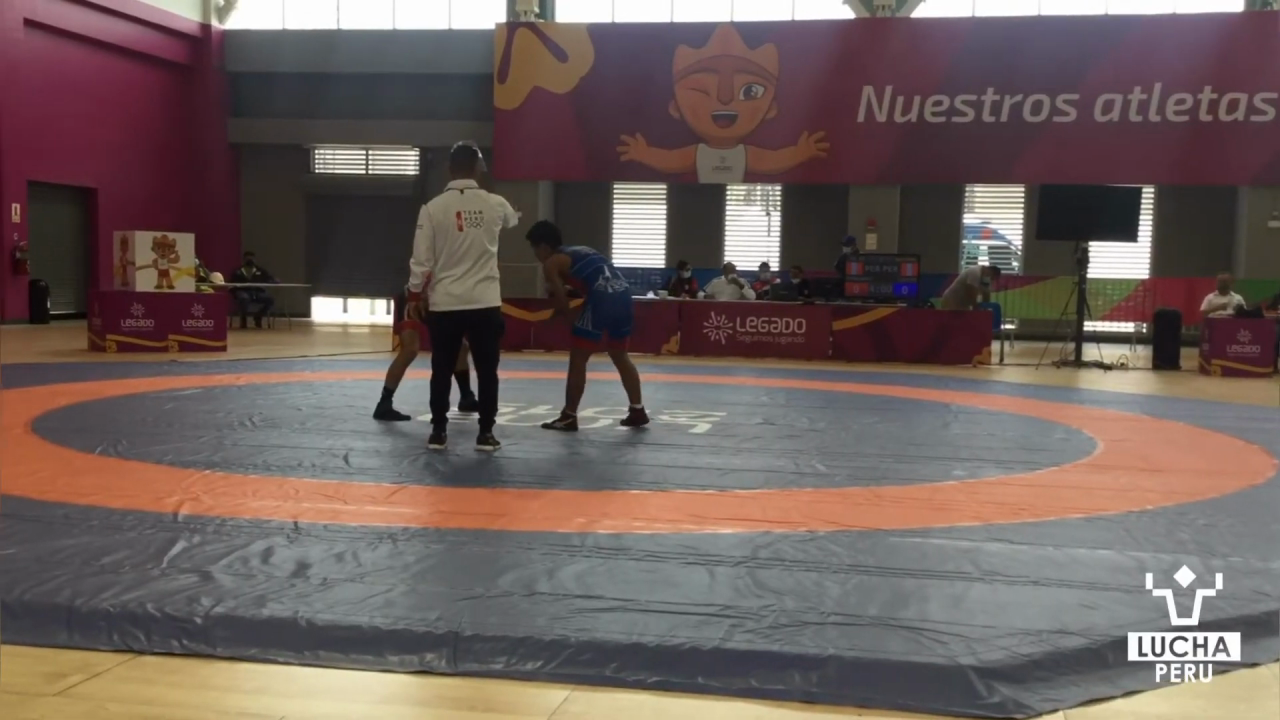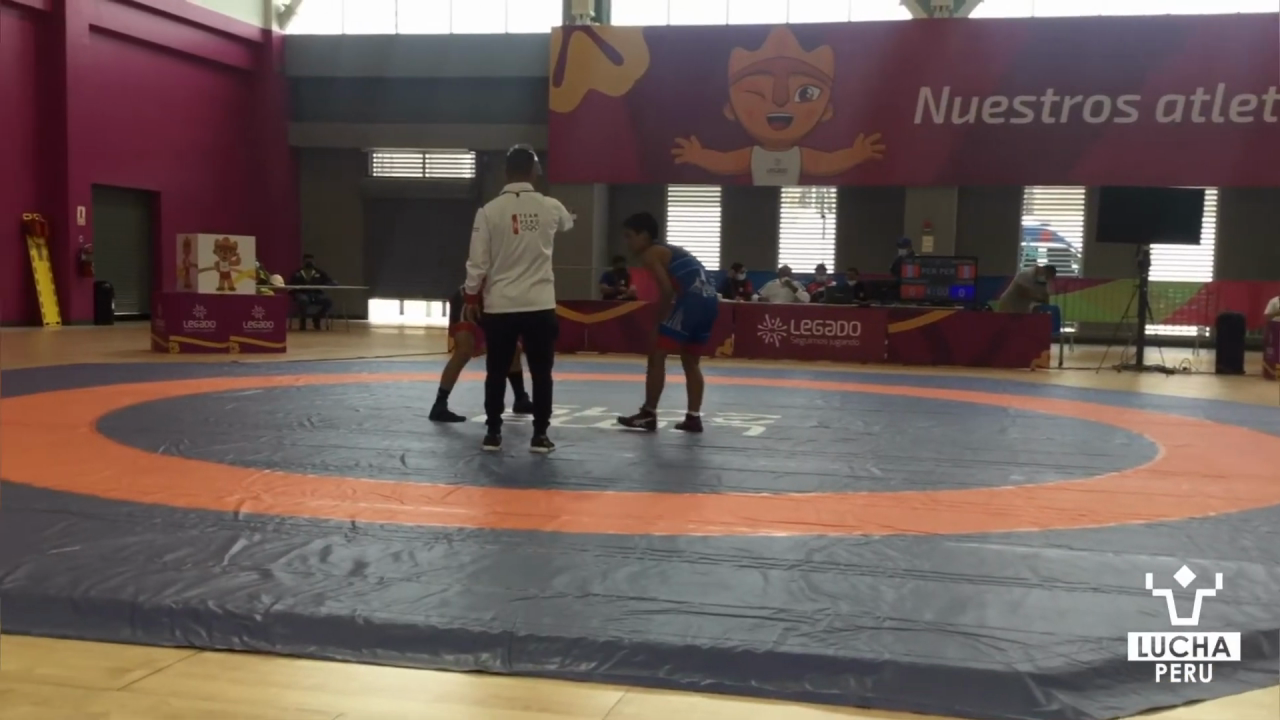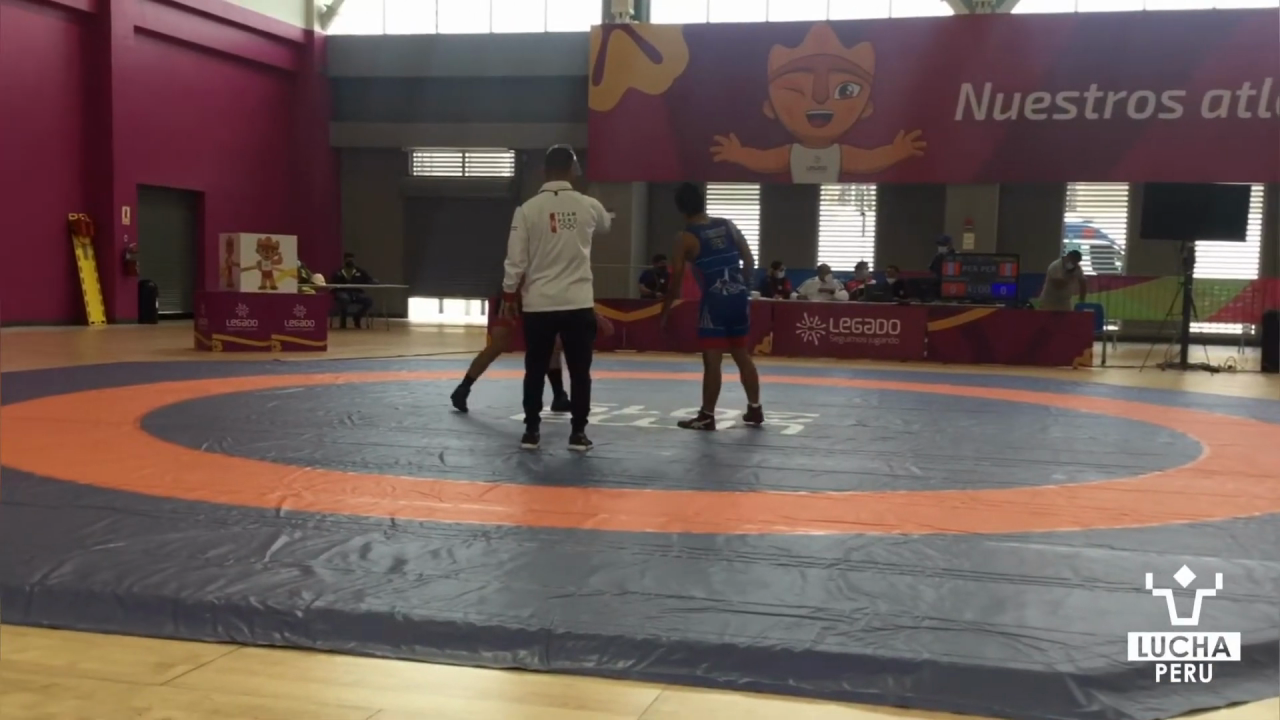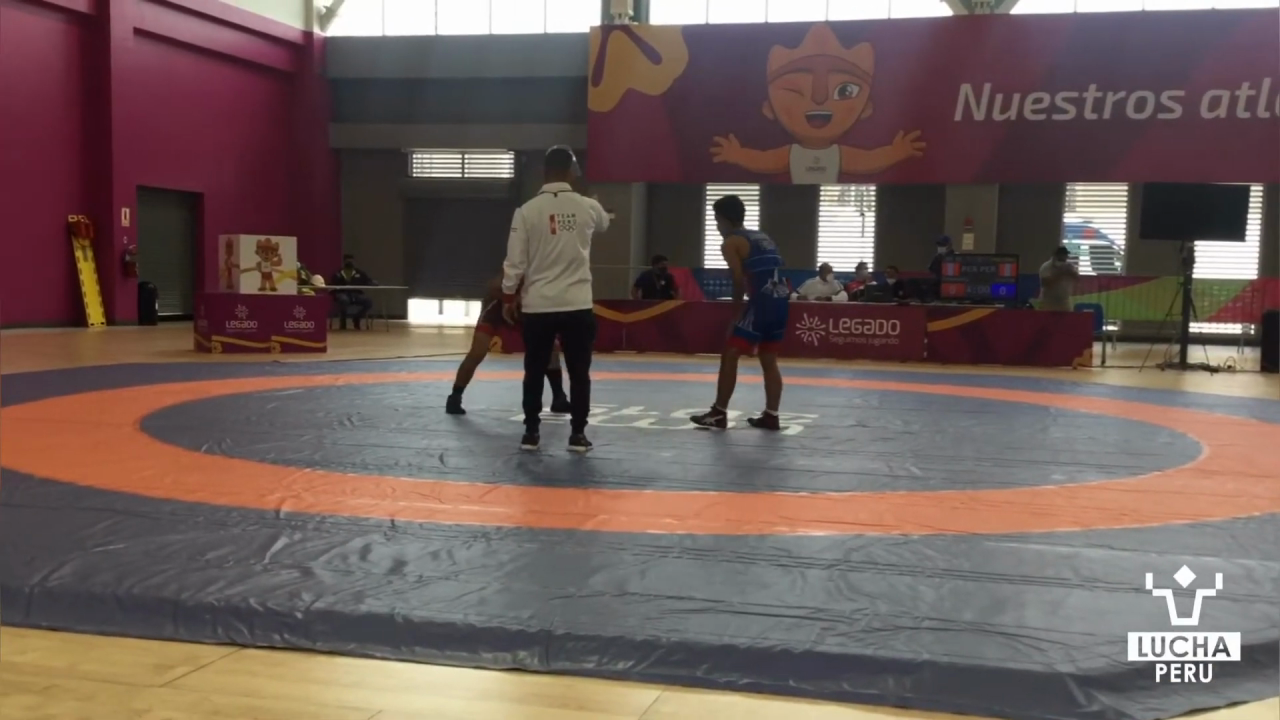
dt=0.7s
person 1, frame 1
left shoulder: (433, 207)
right shoulder: (496, 204)
left elbow: (422, 258)
right elbow: (512, 219)
left wrist: (415, 295)
left hip: (444, 303)
right hip: (485, 302)
left knee: (442, 370)
right knee: (487, 370)
left ankle: (438, 432)
right ankle: (486, 433)
person 1, frame 2
left shoulder: (490, 210)
right shoulder: (551, 207)
left elbow: (478, 261)
right elbow: (567, 223)
left wrist: (471, 298)
left hip: (500, 306)
right hip: (540, 305)
left knee: (497, 372)
right knee: (541, 372)
left ankle: (493, 434)
right ankle: (540, 435)
person 1, frame 3
left shoulder: (528, 209)
right shoulder: (589, 206)
left elbow: (516, 259)
right elbow: (605, 225)
left wrist: (509, 296)
left hip: (538, 304)
right hip: (578, 303)
left knee: (535, 370)
right knee: (579, 371)
left ankle: (532, 431)
right ankle: (578, 433)
person 1, frame 4
left shoulder: (527, 210)
right shoulder: (589, 207)
left elbow: (515, 261)
right elbow: (604, 223)
left wrist: (509, 297)
left hip: (537, 305)
right hip: (577, 304)
left knee: (534, 371)
right knee: (579, 372)
left ankle: (531, 433)
right ankle: (578, 434)
person 2, frame 1
left shoulder: (552, 262)
right shoulder: (581, 251)
left elbow: (561, 301)
left wrist: (556, 317)
left hip: (602, 299)
right hip: (623, 296)
left knee: (578, 359)
right knee: (620, 356)
left ankle: (569, 417)
right ankle: (637, 411)
person 2, frame 2
left shoulder: (651, 253)
right shoulder: (670, 250)
left elbow: (667, 289)
left wrist: (662, 316)
left hip: (692, 301)
right hip: (709, 301)
left knee: (656, 356)
right knee: (691, 362)
left ankle: (648, 414)
right ankle: (693, 417)
person 2, frame 3
left shoulder: (686, 238)
right shoulder: (729, 226)
left elbow: (677, 279)
right elbow: (749, 261)
left wrist: (665, 310)
left hip: (714, 300)
right hip: (738, 297)
left knee: (712, 360)
right knee: (742, 355)
left ankle: (707, 416)
right ankle: (755, 408)
person 2, frame 4
left shoulder: (731, 242)
right shoulder: (764, 238)
left elbow: (739, 278)
left wrist: (738, 306)
left hip: (761, 302)
right hip: (781, 300)
left knee: (730, 355)
right knee: (768, 361)
left ankle: (719, 413)
right ankle: (771, 415)
person 3, frame 1
left shoulder: (747, 155)
right shoulder: (695, 154)
left elbow: (774, 161)
right elbow: (667, 161)
left wrist: (800, 153)
right wrist: (644, 155)
person 3, frame 2
left shoulder: (803, 156)
right shoulder: (750, 156)
left elbow: (829, 163)
right elbow: (722, 163)
left wrist: (856, 155)
right wrist: (699, 156)
person 3, frame 3
left shoulder: (842, 154)
right shoulder: (789, 153)
left elbow: (869, 161)
right elbow: (762, 161)
left wrist: (896, 152)
right wrist: (738, 155)
person 3, frame 4
left shoulder: (841, 154)
right shoulder: (789, 154)
left elbow: (869, 161)
right elbow: (761, 161)
left wrist: (896, 153)
right wrist: (737, 155)
